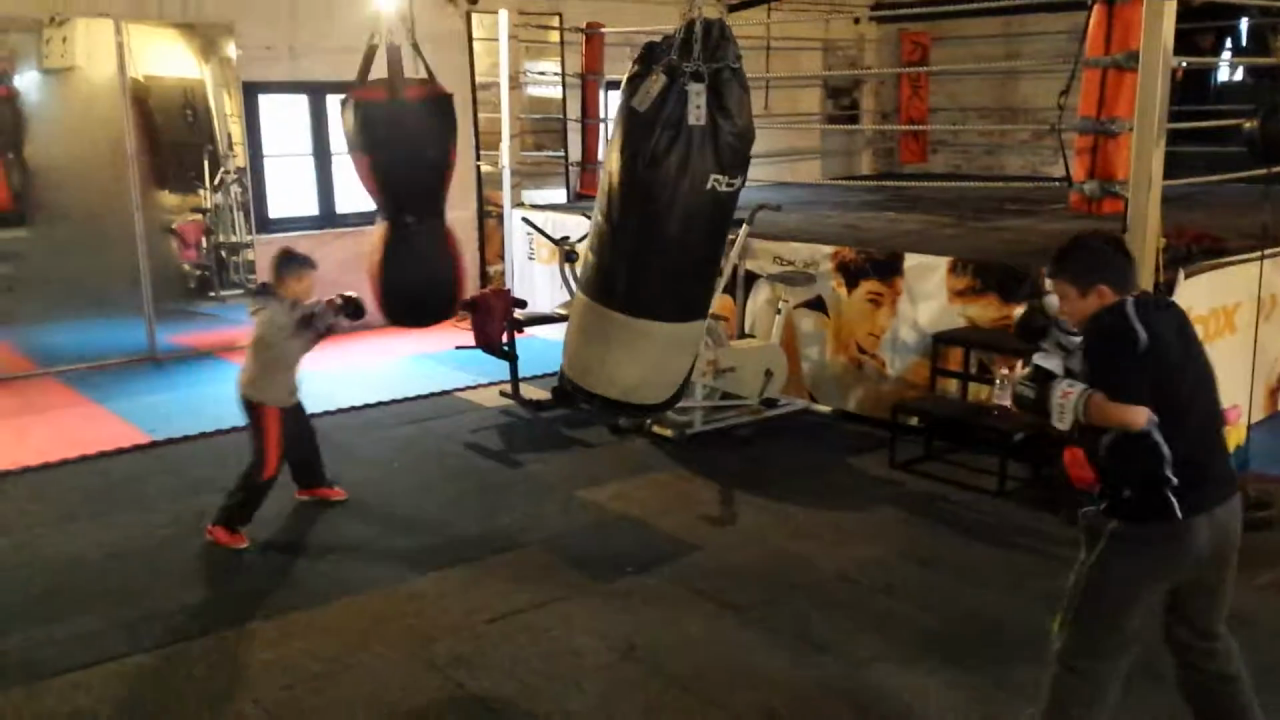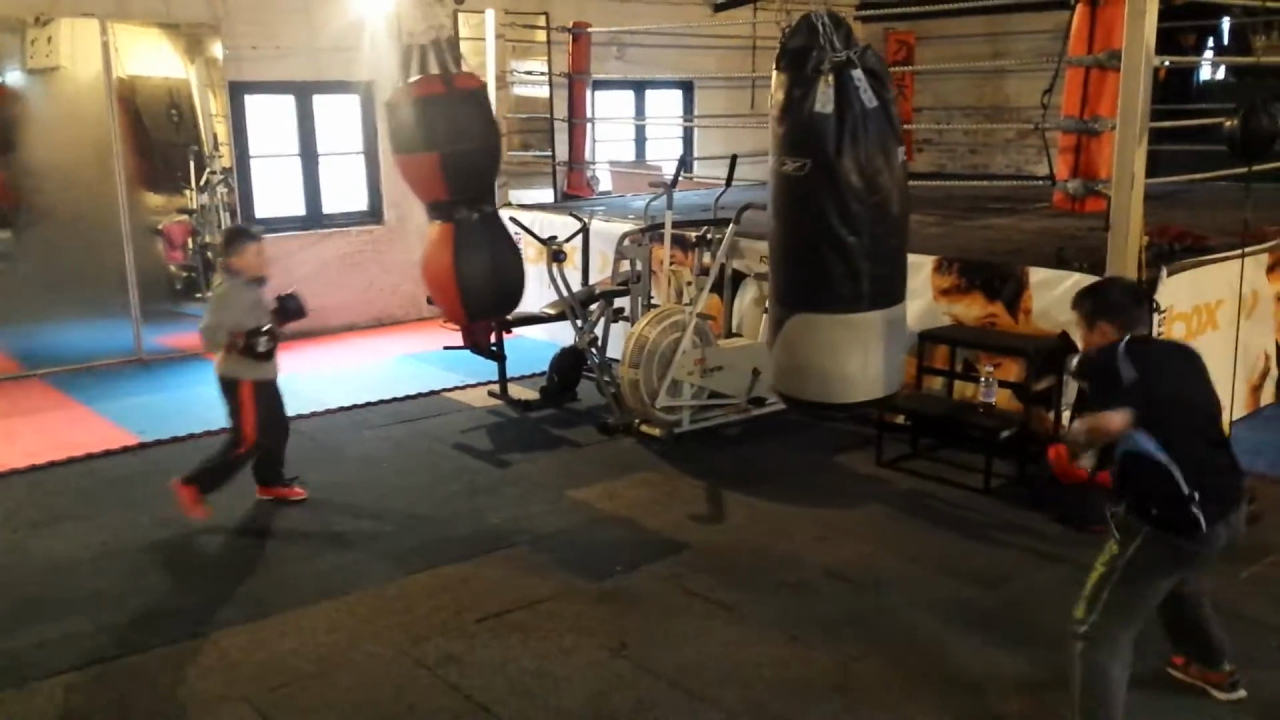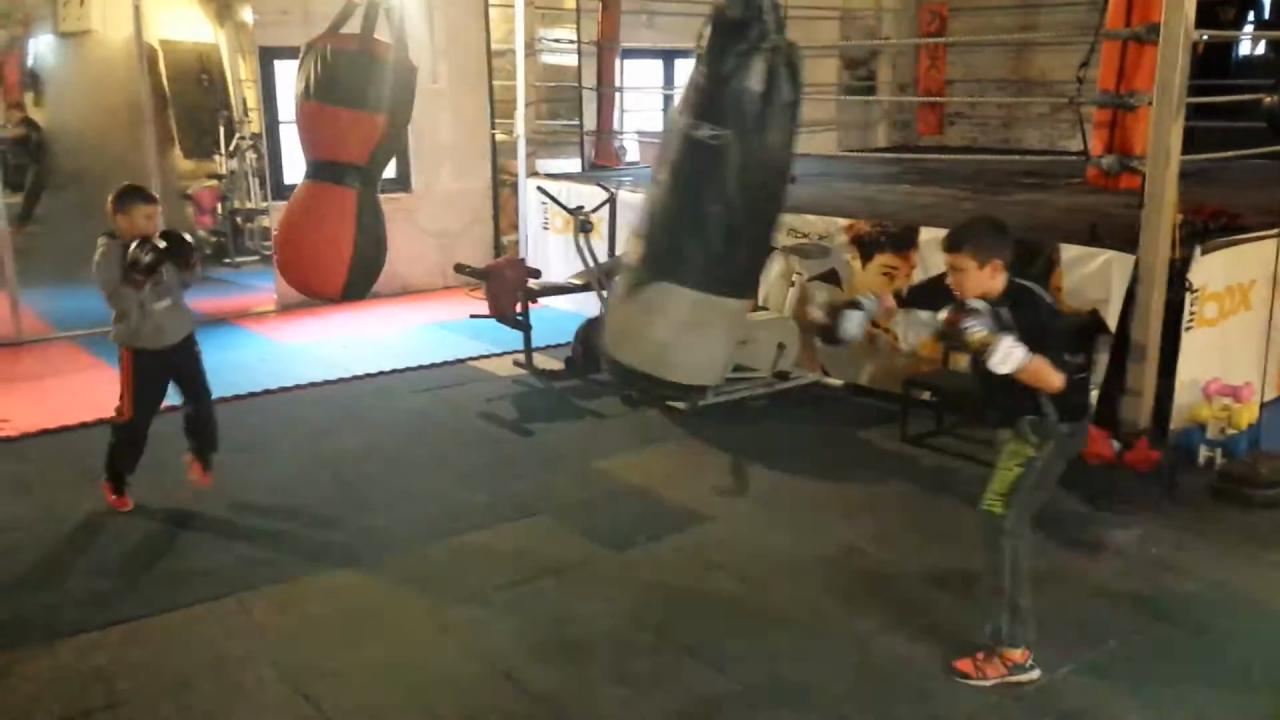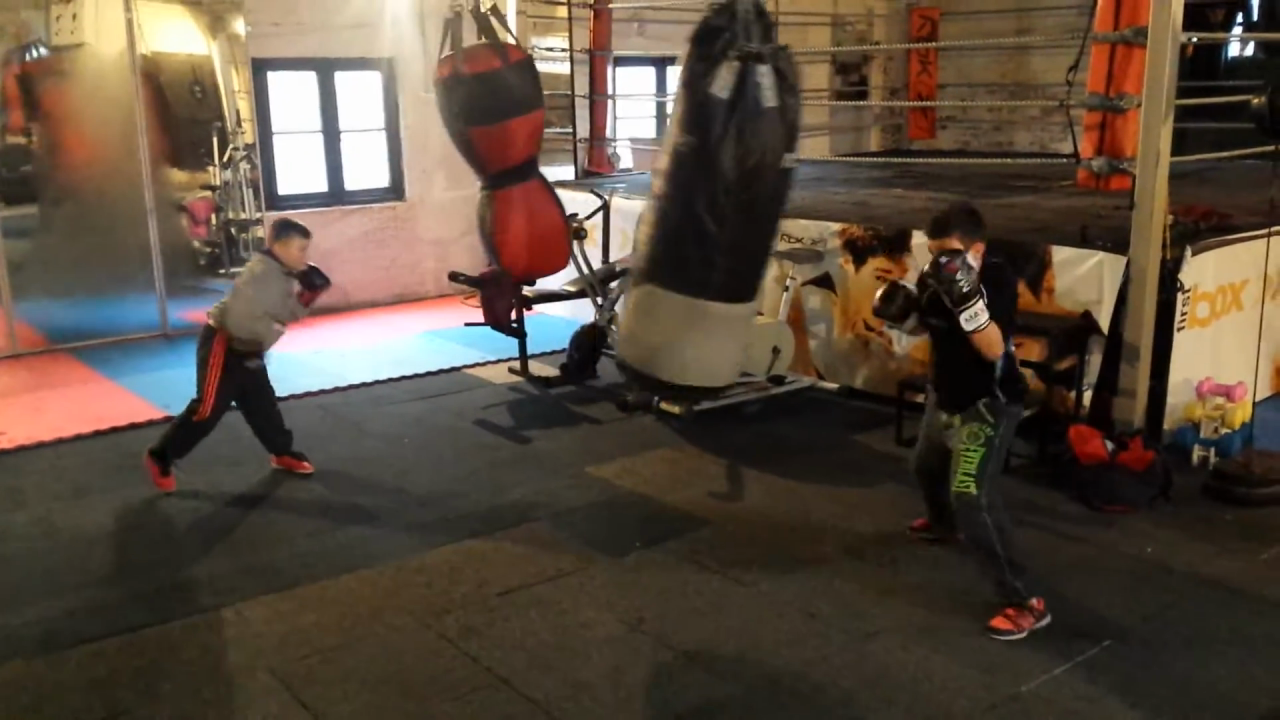
dt=1s
person 1, frame 1
left shoulder: (1111, 325)
right shoulder: (1168, 315)
left elbow: (1131, 415)
left wrist: (1066, 397)
left hip: (1150, 520)
right hip: (1219, 508)
left knee: (1085, 656)
right knee: (1205, 641)
person 1, frame 2
left shoulder: (1105, 360)
right shoulder: (1182, 355)
left elbow: (1112, 422)
right elbow: (1177, 427)
left wrist: (1080, 431)
left hip: (1171, 520)
right hip: (1225, 510)
left knee: (1099, 634)
right knee: (1173, 579)
right ankle: (1214, 669)
person 1, frame 3
left shoulder: (1032, 305)
right shoulder: (958, 291)
left elbow: (1053, 381)
right elbow: (906, 298)
left wrist: (993, 342)
right wrist: (861, 310)
left hip: (1053, 423)
right hip: (1020, 417)
left knee: (1001, 517)
right knee: (1026, 490)
left ankle: (1012, 652)
person 1, frame 4
left shoulder: (997, 281)
right shoulder: (936, 276)
left elbow: (993, 348)
right elbow: (919, 322)
left wrist: (967, 297)
right wrist: (900, 305)
left hip: (987, 406)
right hip: (945, 400)
left knee: (970, 498)
right knee: (927, 468)
left ankle: (1024, 601)
right ankle: (943, 523)
person 2, frame 1
left shoulder: (289, 307)
right shoulder: (274, 315)
left elbow: (310, 312)
right elbow: (287, 350)
left wrist: (332, 307)
right wrist: (314, 329)
left hip: (280, 394)
right hip: (266, 398)
left knee: (303, 437)
right knee: (266, 464)
left ankle: (311, 484)
right ankle: (224, 525)
person 2, frame 2
left shoulder: (250, 288)
right shoulder: (231, 292)
right elbow: (209, 333)
left wrist: (277, 317)
right wrist: (239, 341)
left hip: (259, 375)
right hip: (243, 379)
left knee: (275, 429)
right knee: (247, 441)
left ankle: (272, 483)
right ankle: (192, 487)
person 2, frame 3
left shoulder: (158, 248)
right shoulder: (109, 256)
left elbow: (181, 281)
right elbow: (118, 299)
left wrist: (183, 263)
right wrist: (140, 273)
left hip: (181, 340)
right hip: (141, 350)
left knee: (200, 400)
right knee: (134, 418)
left ankle: (201, 454)
right ankle: (116, 480)
person 2, frame 4
left shoulder: (284, 276)
right shoulder: (263, 272)
left elbow: (290, 315)
right elbow: (241, 311)
left wrist: (309, 293)
right wrist: (246, 347)
left hip: (250, 349)
right hip: (224, 343)
left knee: (264, 405)
right knee: (208, 409)
left ankle: (282, 453)
right ankle: (160, 457)
